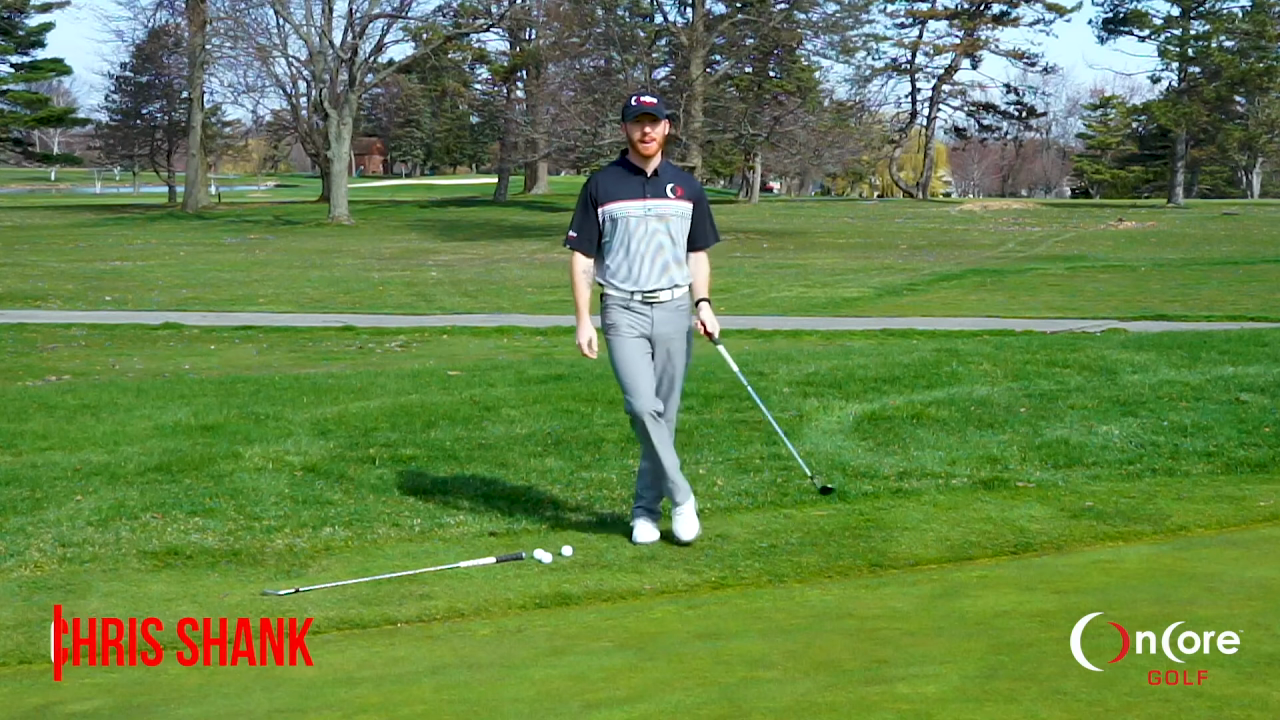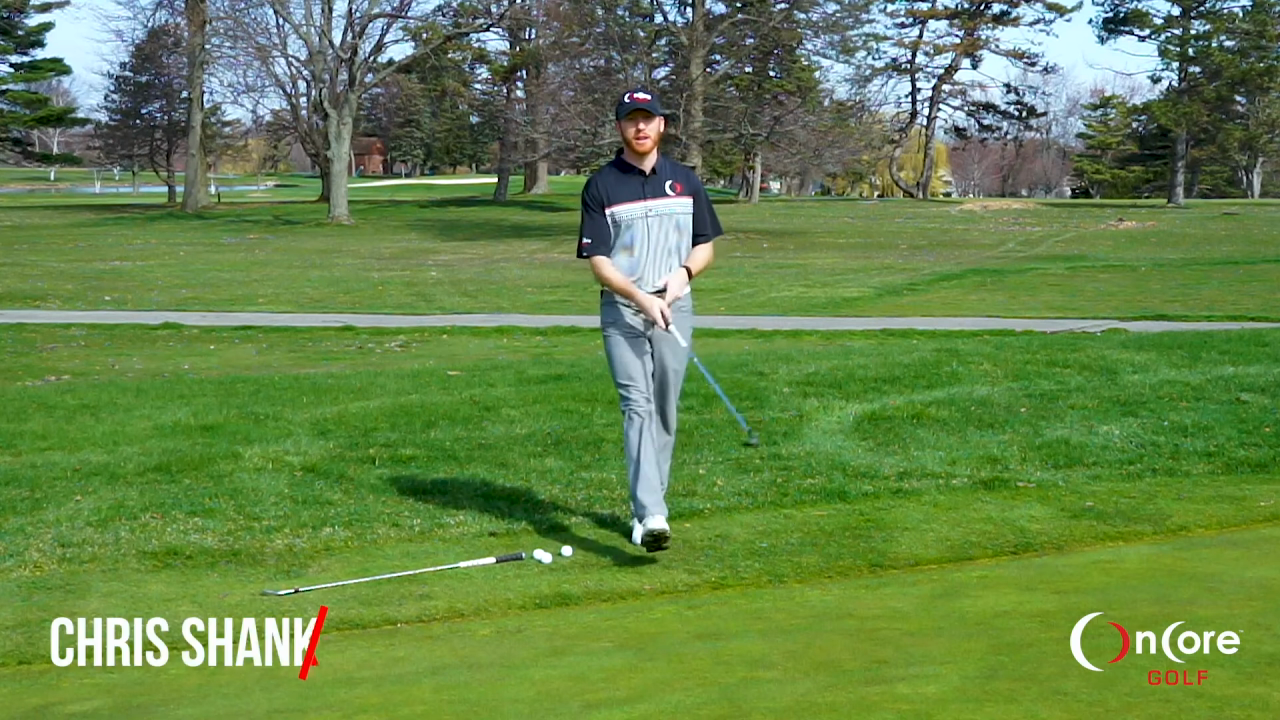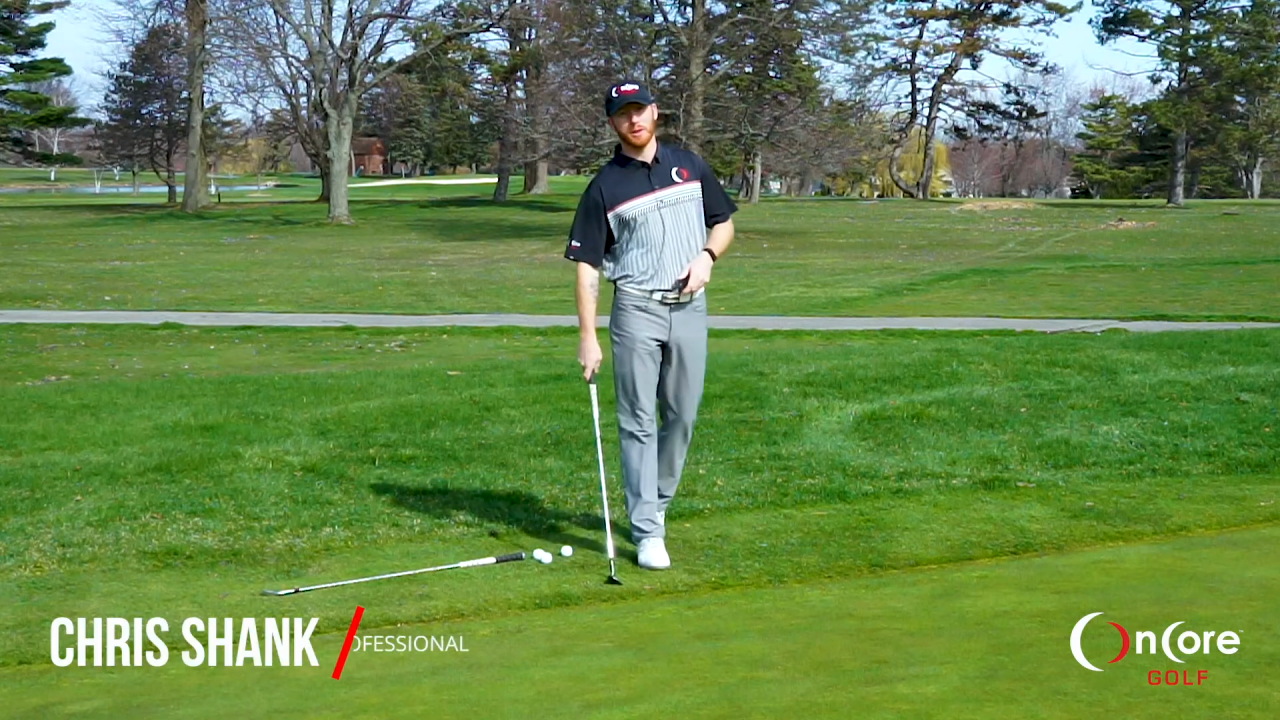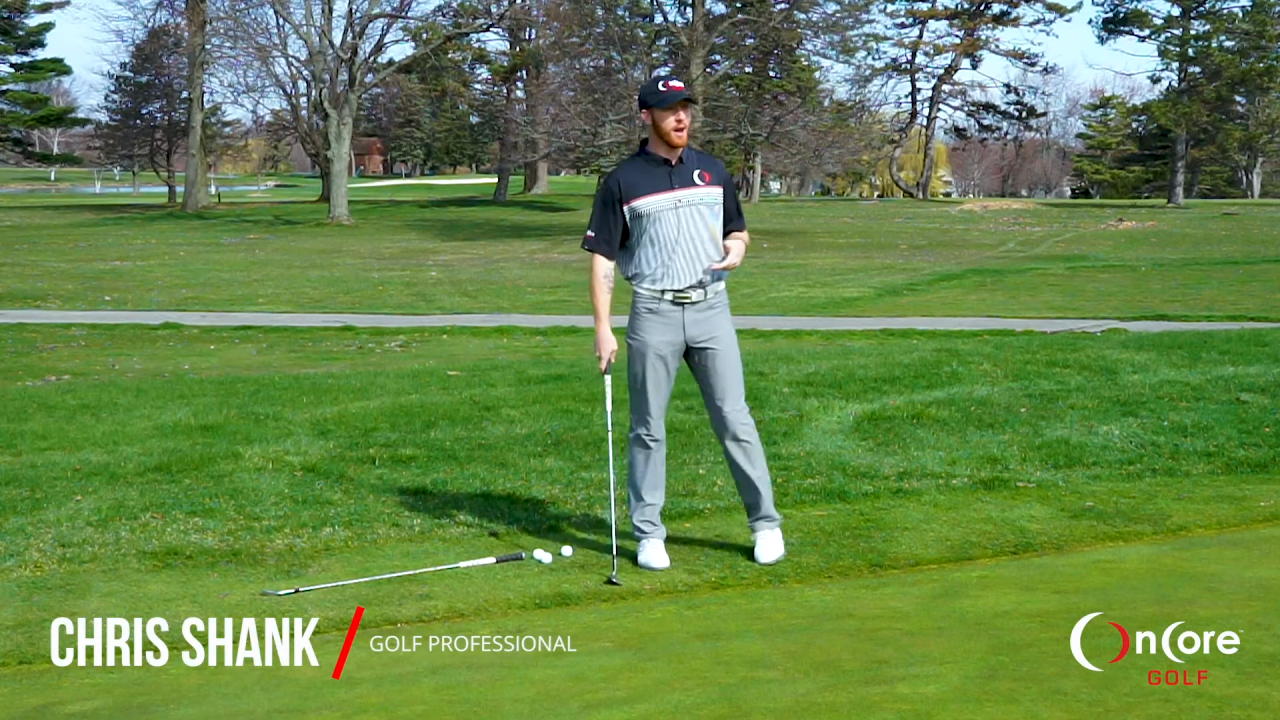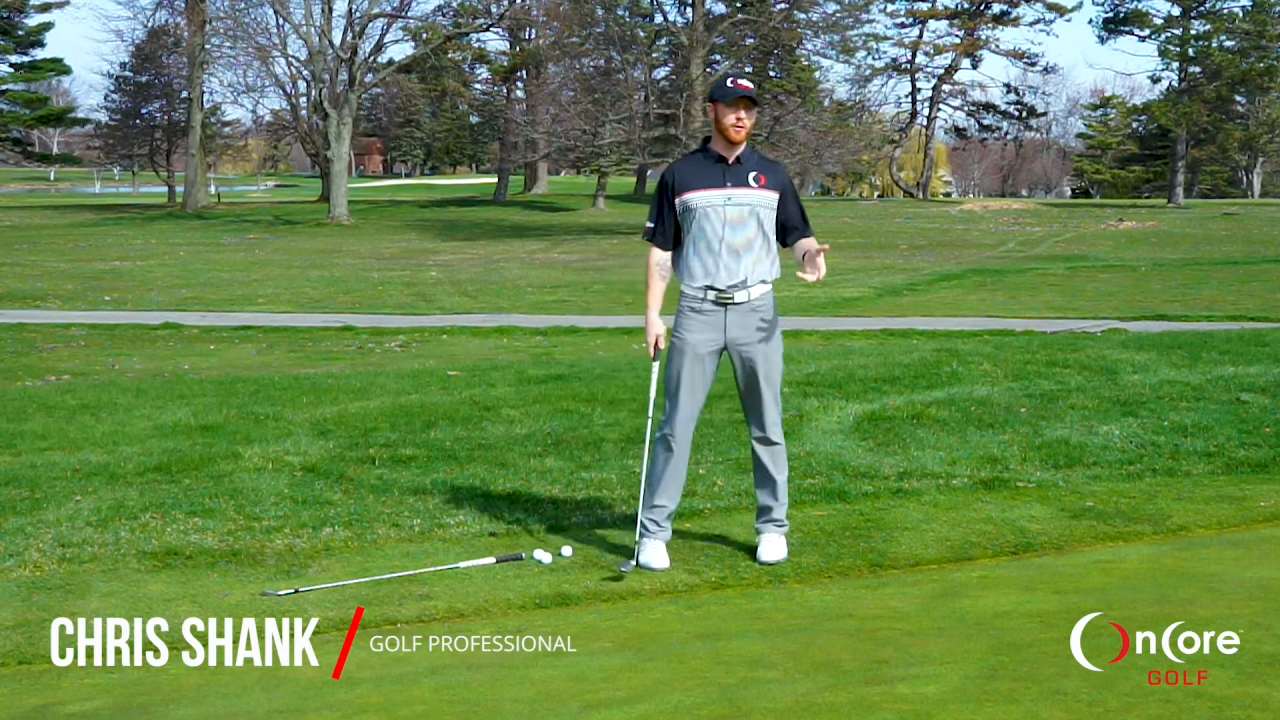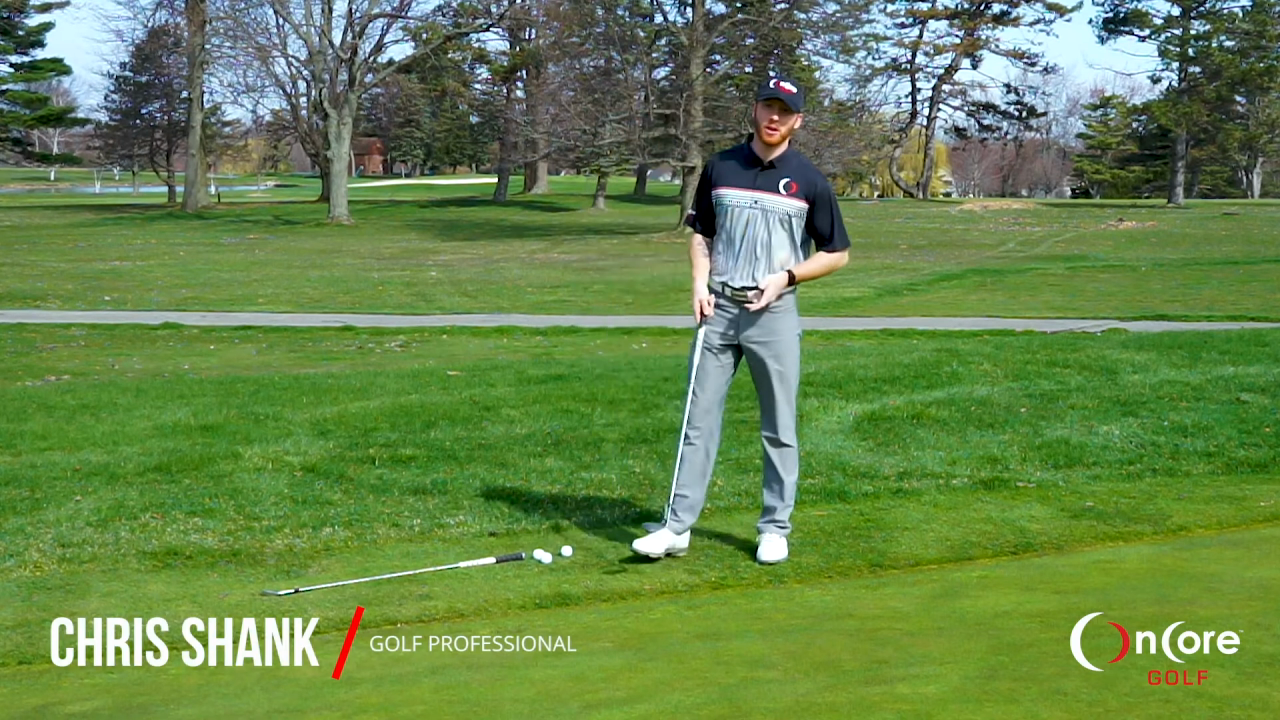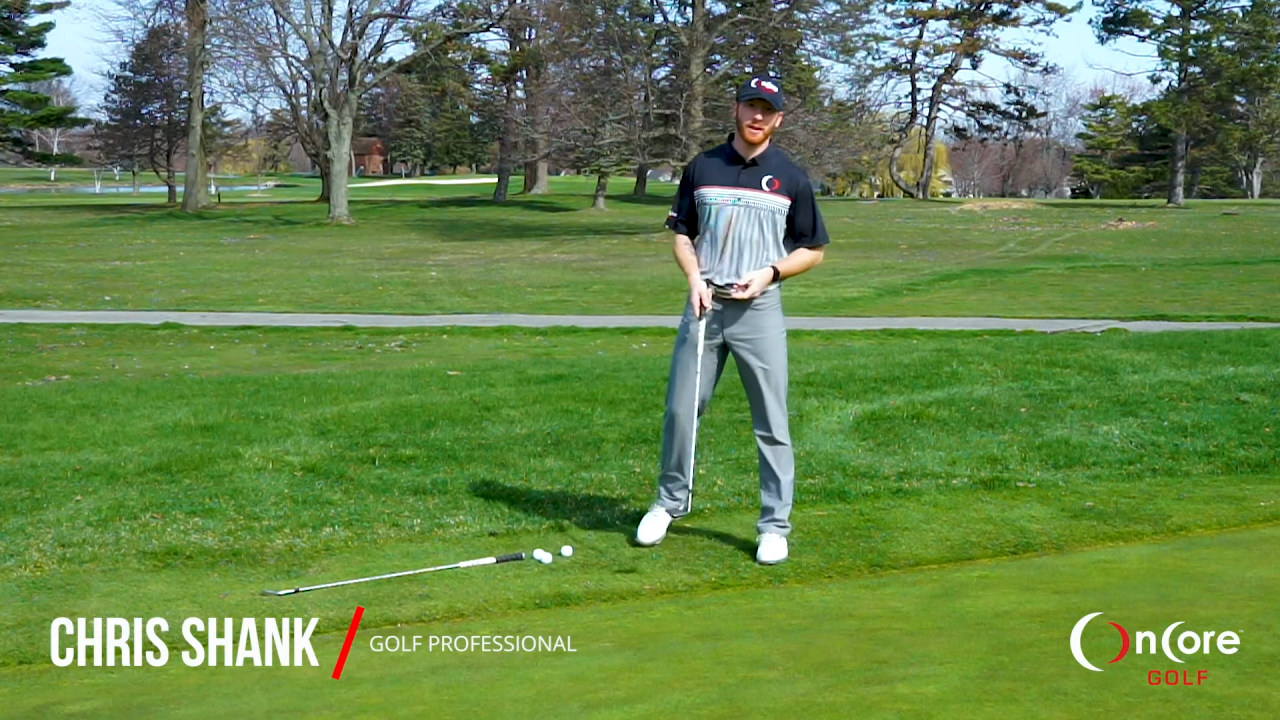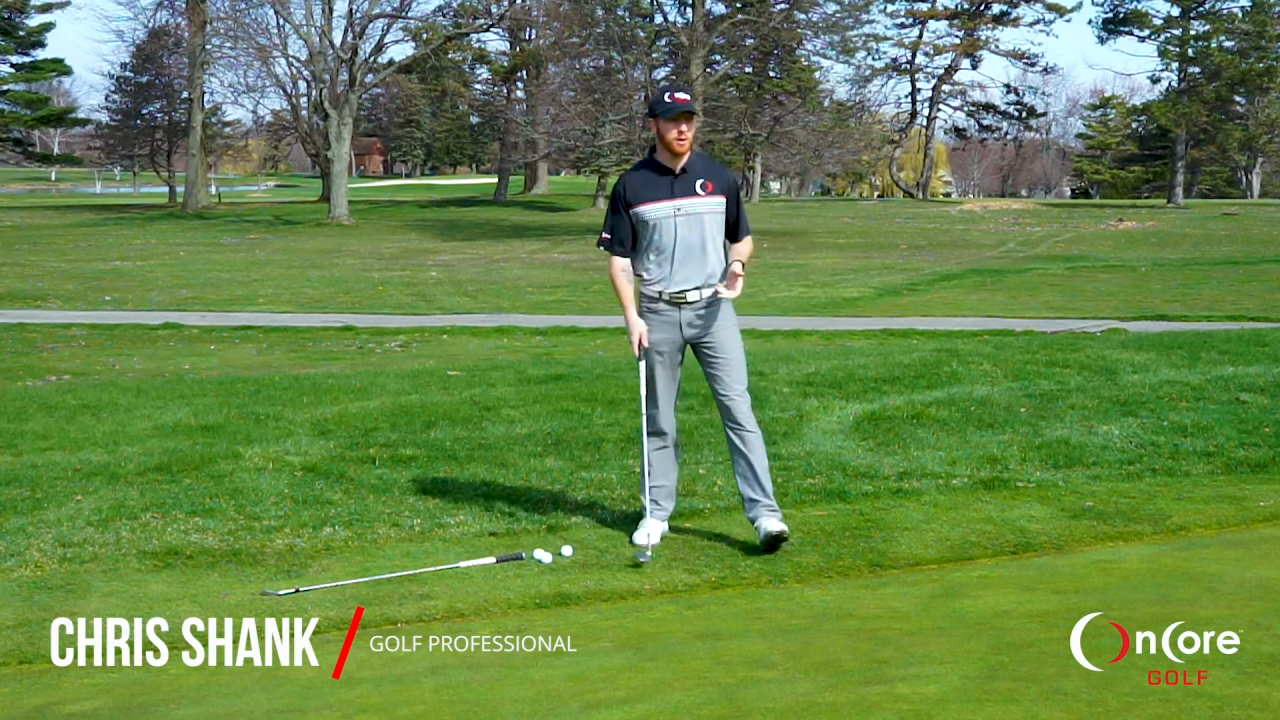
dt=0.5s
person 1, frame 1
left shoulder: (687, 186)
right shoulder: (601, 185)
left elbow: (698, 253)
right elbow: (581, 256)
left wrist: (703, 303)
right wrist: (583, 319)
left hip: (674, 311)
right hip: (622, 311)
left knee: (664, 416)
right knee: (642, 405)
left ankle: (647, 509)
right ankle: (680, 496)
person 1, frame 2
left shoulder: (685, 181)
right shoulder: (600, 186)
left elbow: (705, 245)
right elbow: (598, 262)
left wrist: (683, 272)
right wrist: (641, 298)
left hip: (674, 312)
right hip: (623, 311)
left knee: (663, 417)
right knee: (637, 407)
left ankle: (643, 511)
right ankle: (653, 515)
person 1, frame 3
left shoulder: (690, 165)
right shoulder: (603, 187)
left elbow: (723, 223)
right elbow: (587, 265)
left wrist: (707, 257)
right wrist: (587, 337)
left hip: (689, 310)
right hip: (637, 312)
left knee: (679, 418)
right knee: (638, 424)
left ankle: (655, 499)
right ankle: (648, 532)
person 1, frame 4
left shoulder: (713, 170)
right shoulder: (622, 180)
left elbow: (737, 231)
right elbow: (602, 258)
left wrist: (737, 248)
right wrist: (602, 328)
left hip: (711, 310)
right hip: (654, 315)
left knee: (735, 421)
right knee: (648, 429)
left ankle: (764, 521)
right ankle: (649, 533)
person 1, frame 5
left shoulder: (773, 175)
right shoulder: (678, 175)
left elbow: (799, 237)
right elbow: (661, 250)
left wrist: (811, 256)
right wrist: (652, 313)
left hip: (757, 312)
right hip: (696, 314)
left knee: (766, 428)
right knee: (676, 425)
left ankle: (772, 526)
right ankle: (653, 530)
person 1, frame 6
left shoulder: (810, 180)
right shoulder: (719, 168)
left elbow: (836, 253)
right elbow: (702, 234)
left wrist: (785, 276)
right wrist: (699, 284)
left hip: (774, 313)
right hip: (720, 309)
left knee: (778, 428)
right knee: (700, 420)
left ankle: (774, 526)
right ankle: (677, 525)
person 1, frame 7
left shoulder: (791, 178)
right shoulder: (701, 168)
left elbow: (812, 249)
right elbow: (682, 234)
left wrist: (769, 272)
right wrist: (694, 279)
left hip: (760, 311)
right hip: (706, 307)
left knee: (771, 424)
right knee: (681, 410)
left ankle: (775, 526)
right ankle: (669, 501)
person 1, frame 8
left shoulder: (721, 178)
right shoulder: (630, 185)
left elbow: (741, 238)
right elbow: (618, 256)
left wrist: (737, 266)
right wrist: (631, 316)
left hip: (712, 309)
right hip: (658, 313)
left knee: (737, 409)
right knee: (658, 419)
left ankle: (765, 513)
right ankle: (656, 512)
